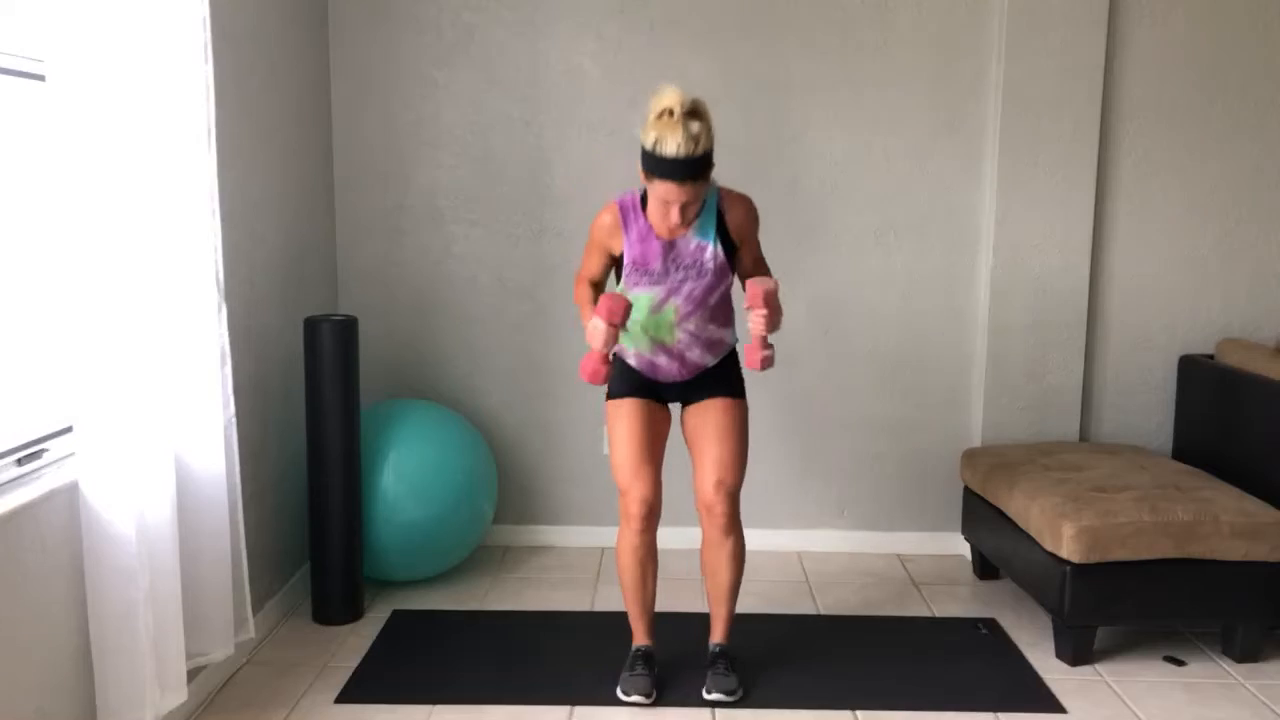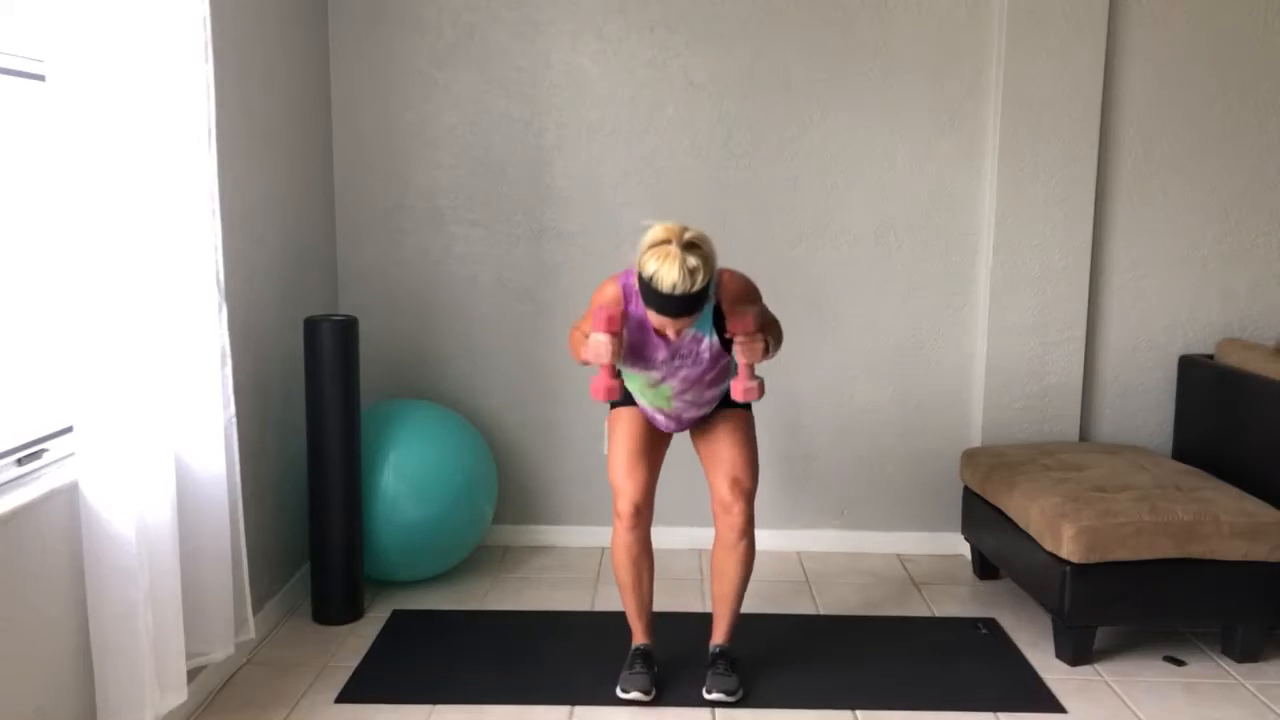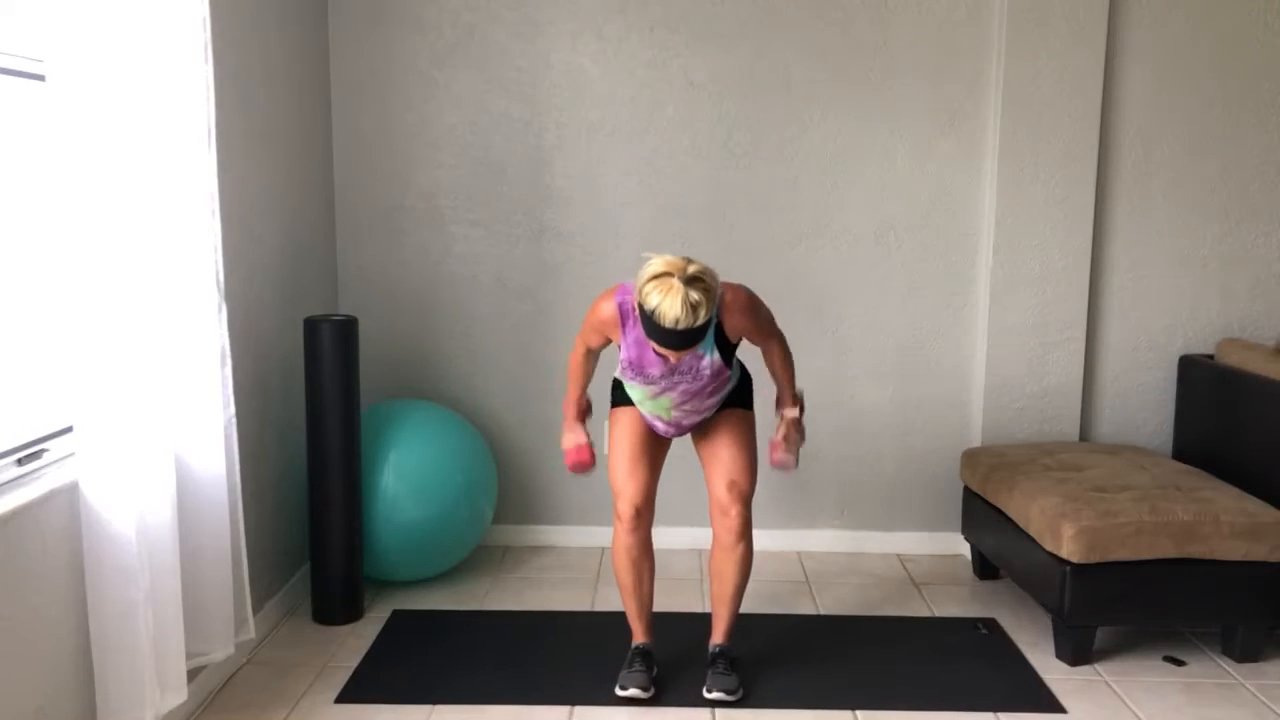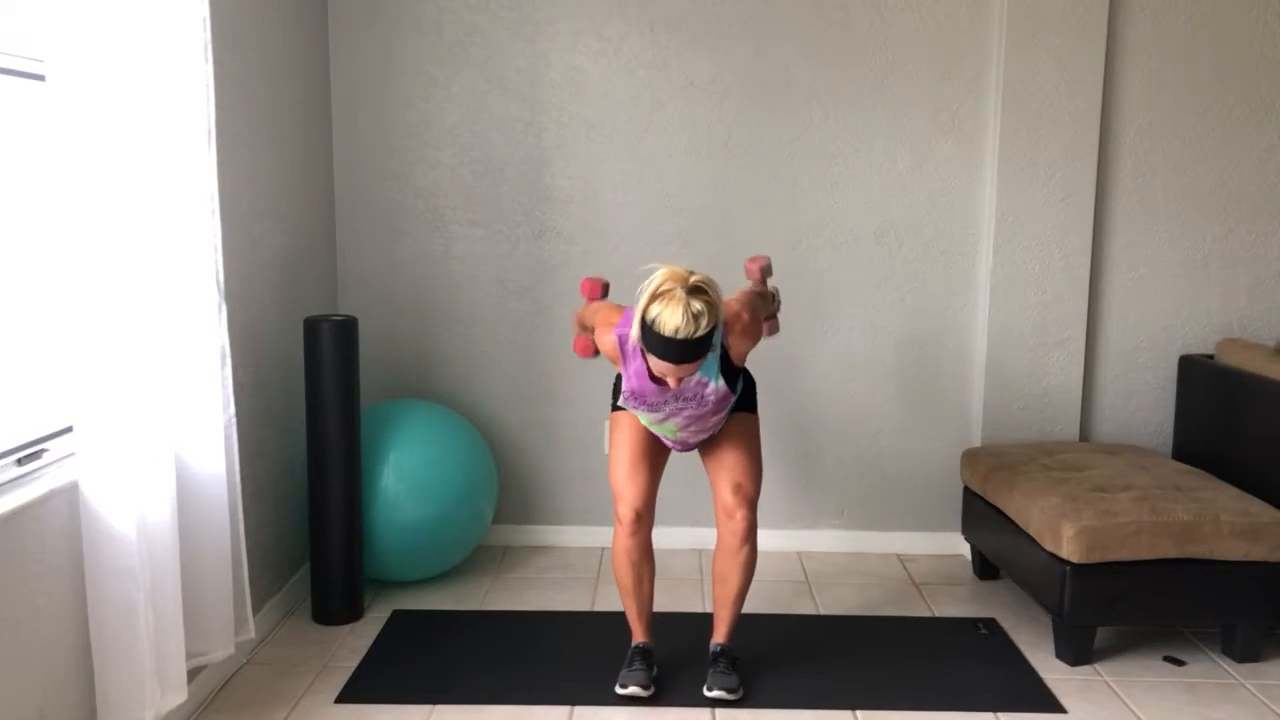
dt=0.4s
person 1, frame 1
left shoulder: (735, 211)
right shoulder: (614, 220)
left elbow: (755, 271)
right elbow: (586, 279)
left wrist: (766, 304)
right wrist: (590, 317)
left hip: (713, 374)
right hip: (636, 373)
left knee: (720, 506)
right knee: (639, 509)
left ankle: (719, 646)
right ankle: (641, 647)
person 1, frame 2
left shoulder: (734, 290)
right shoulder: (615, 295)
left elbow: (771, 325)
right elbow: (578, 335)
left wrist: (763, 344)
right wrist: (591, 347)
left hip: (720, 400)
right hip: (638, 398)
left knee: (735, 508)
right knee: (630, 509)
left ankle: (720, 648)
right ankle: (641, 647)
person 1, frame 3
left shoulder: (736, 306)
right shoulder: (613, 309)
left elbow: (772, 341)
right elbow: (585, 350)
left wrist: (791, 410)
right wrist: (573, 418)
left hip: (722, 400)
right hip: (639, 399)
left knee: (733, 512)
right knee: (630, 512)
left ankle: (720, 647)
right ankle: (640, 646)
person 1, frame 4
left shoulder: (737, 327)
right shoulder: (615, 333)
left elbow: (762, 299)
right elbow: (586, 313)
left wrist: (766, 295)
right wrist: (581, 329)
left hip: (726, 408)
right hip: (641, 410)
left knee: (738, 516)
right knee: (631, 516)
left ankle: (721, 647)
right ankle: (641, 646)
